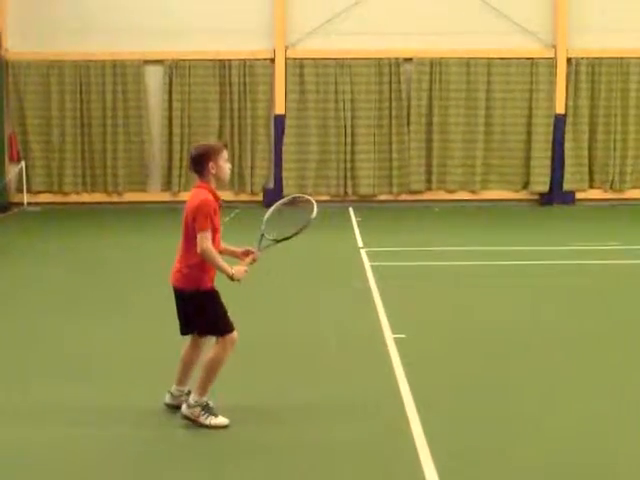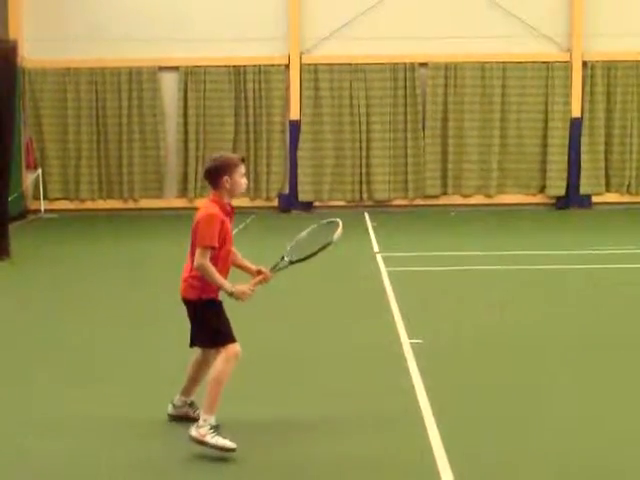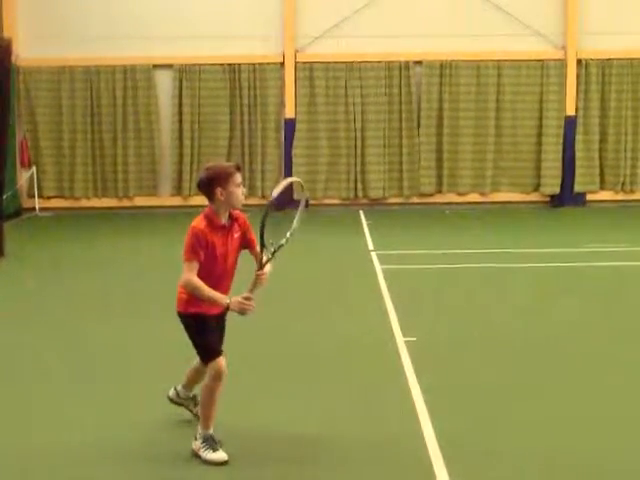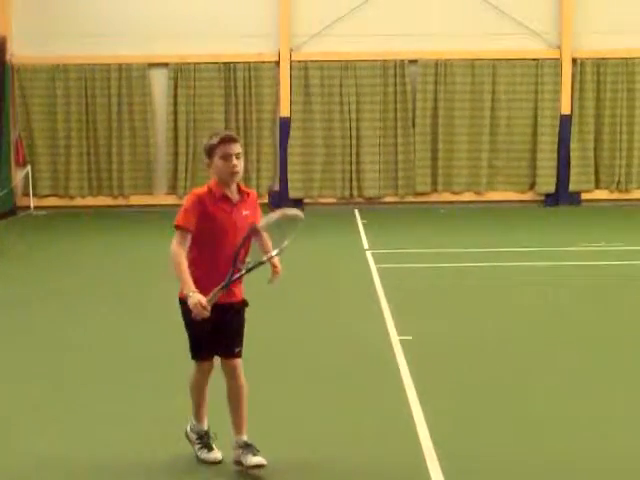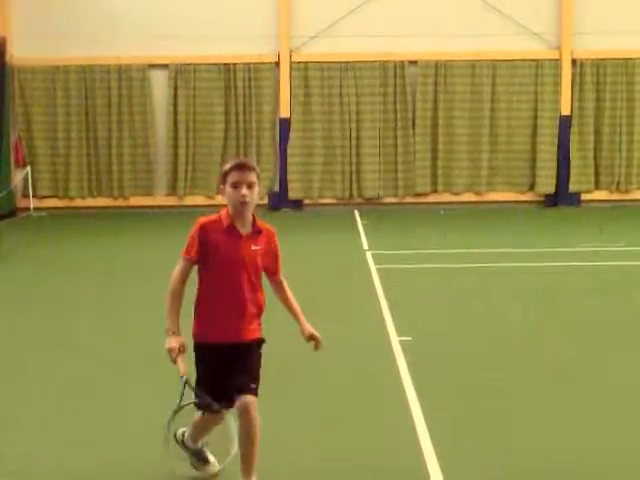
dt=1s
person 1, frame 1
left shoulder: (201, 196)
right shoulder: (205, 201)
right elbow: (204, 248)
left wrist: (236, 252)
right wrist: (230, 272)
left hip: (185, 279)
right hip: (197, 282)
left knee: (199, 337)
right knee: (227, 338)
left ankle: (178, 393)
right ankle: (196, 404)
person 1, frame 2
left shoulder: (225, 211)
right shoulder: (211, 215)
left elbow: (228, 252)
right elbow: (200, 263)
left wrist: (253, 270)
right wrist: (232, 289)
left hip: (202, 292)
right hip: (201, 292)
left knee: (210, 351)
right knee: (230, 351)
left ankle: (181, 403)
right ankle: (205, 426)
person 1, frame 3
left shoulder: (239, 221)
right shoulder: (199, 230)
left elbow: (260, 253)
right elbow: (188, 279)
left wrist: (264, 268)
right wrist: (228, 301)
left hip: (218, 305)
right hip: (195, 307)
left knee: (209, 359)
right knee: (218, 367)
left ankle: (183, 392)
right ankle: (203, 437)
person 1, frame 4
left shoulder: (250, 199)
right shoulder: (198, 200)
right elbow: (177, 248)
left wrist: (271, 255)
right wrist: (190, 293)
left hip: (232, 297)
right hip: (200, 300)
left knee: (234, 367)
right knee: (204, 365)
left ankle: (242, 444)
right ankle: (198, 429)
person 1, frame 5
left shoulder: (266, 235)
right shoulder: (205, 229)
left elbow: (277, 280)
right elbow: (178, 279)
left wrist: (301, 322)
right wrist: (173, 332)
left hip: (248, 337)
right hip: (210, 338)
left knee: (247, 406)
right knee: (215, 411)
right ankle: (189, 439)
